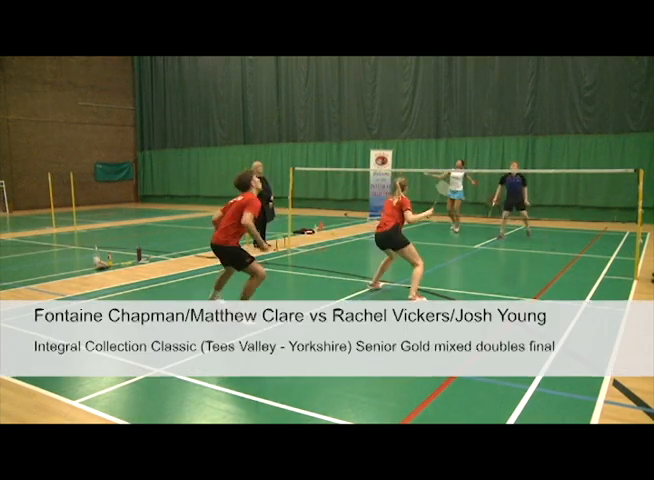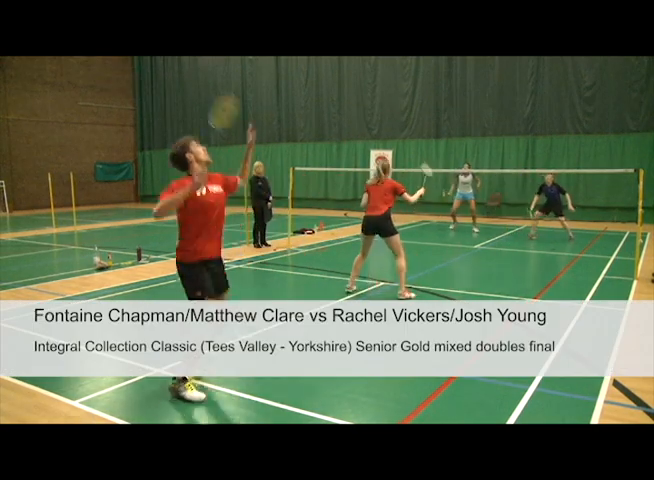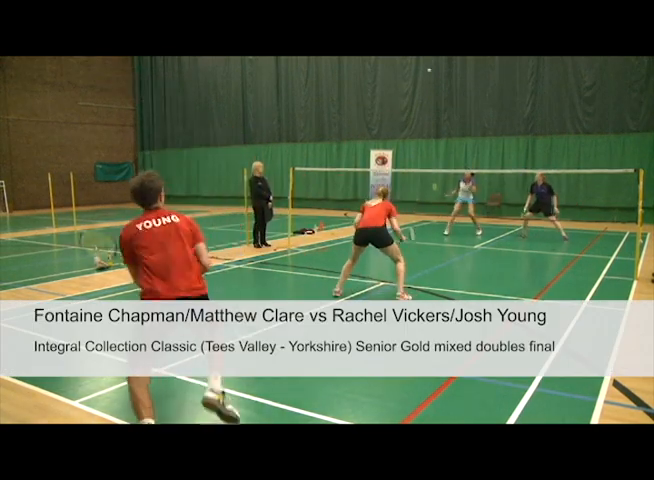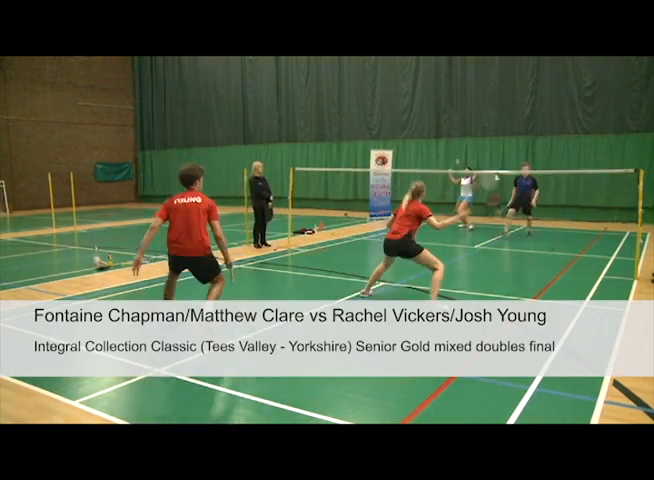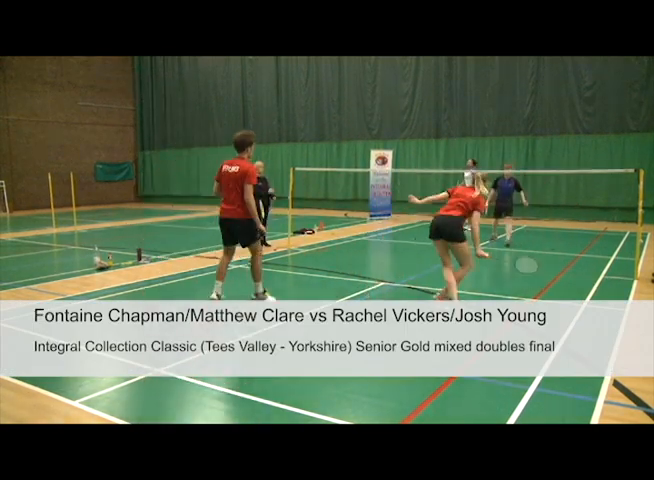
dt=0.7s
person 1, frame 1
left shoulder: (237, 200)
right shoulder: (253, 200)
left elbow: (216, 219)
right elbow: (246, 222)
right wrist: (261, 242)
left hip: (219, 243)
right hip: (227, 245)
left knee: (230, 269)
right knee: (259, 273)
left ankle: (215, 298)
person 1, frame 2
left shoulder: (219, 181)
right shoulder: (181, 185)
left elbow: (243, 179)
right elbow: (159, 211)
left wrist: (249, 149)
right wrist: (191, 187)
left hip: (214, 258)
right hip: (191, 262)
right ankle: (180, 380)
person 1, frame 3
left shoulder: (128, 232)
right shoulder: (185, 221)
right elbow: (205, 263)
left hip: (155, 304)
right hip: (193, 298)
left ankle: (147, 425)
right ankle: (215, 391)
person 1, frame 4
left shoulder: (171, 202)
right shoulder: (208, 203)
left elbow: (154, 227)
right elbow: (218, 235)
left wrist: (140, 254)
right wrist: (227, 258)
left hip: (176, 252)
right hip: (200, 253)
left knee: (173, 276)
right knee: (219, 281)
person 1, frame 5
left shoulder: (225, 165)
right shoulder: (248, 169)
left elbow: (216, 190)
right elbow: (248, 197)
right wrist: (258, 222)
left hip: (225, 216)
right hip: (240, 217)
left knee: (227, 256)
right knee: (257, 252)
left ankle: (216, 293)
right ankle: (260, 293)
person 2, frame 1
left shoulder: (390, 200)
right shoulder: (403, 200)
right elbow: (410, 219)
right wrist: (426, 213)
left hip: (379, 236)
right hip: (392, 234)
left knee: (391, 257)
right knee: (418, 264)
left ankle: (374, 283)
right ankle: (413, 295)
person 2, frame 2
left shoulder: (370, 184)
right shoulder: (393, 184)
left elbow: (363, 204)
right elbow: (411, 200)
right wrist: (420, 192)
left hip: (368, 220)
right hip: (383, 220)
left knee: (363, 253)
right knee: (400, 255)
left ankle: (351, 284)
right ankle: (402, 291)
person 2, frame 3
left shoulder: (367, 204)
right shoulder: (389, 206)
left elbow: (356, 222)
right elbow: (395, 227)
right wrist: (402, 236)
left hip: (361, 231)
right hip: (379, 231)
left knee: (352, 260)
right knee: (399, 260)
left ankle: (338, 288)
right ankle: (401, 292)
person 2, frame 4
left shoulder: (403, 205)
right shoulder: (421, 208)
left elbow: (388, 224)
right elbow: (437, 226)
right wrist: (458, 217)
left hip: (389, 242)
right hip: (404, 243)
left knee: (385, 264)
right knee: (439, 267)
left ankle: (366, 290)
person 2, frame 5
left shoulder: (458, 188)
right shoulder: (480, 199)
left elbow: (435, 198)
right elbow: (474, 224)
left wrist: (418, 201)
right wrist: (478, 249)
left hip: (437, 222)
right hip: (453, 224)
left knee: (447, 265)
right knee: (466, 265)
left ankle: (454, 298)
right ankle: (442, 296)
